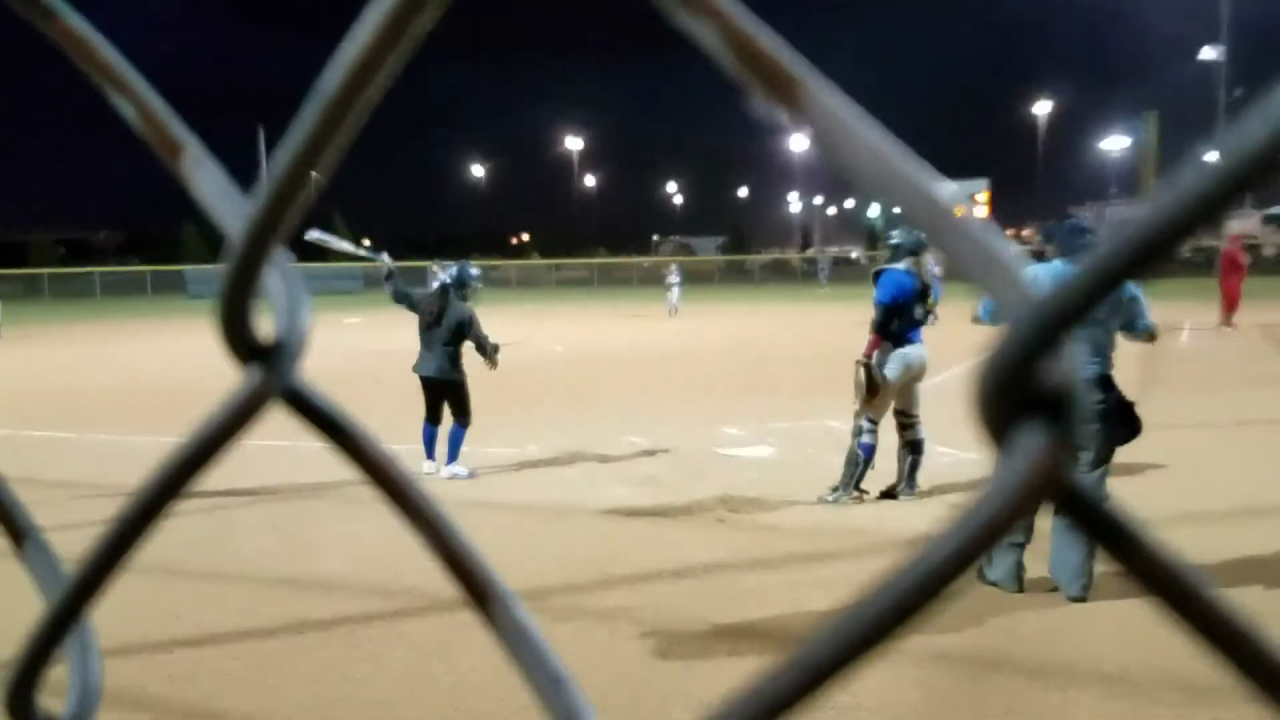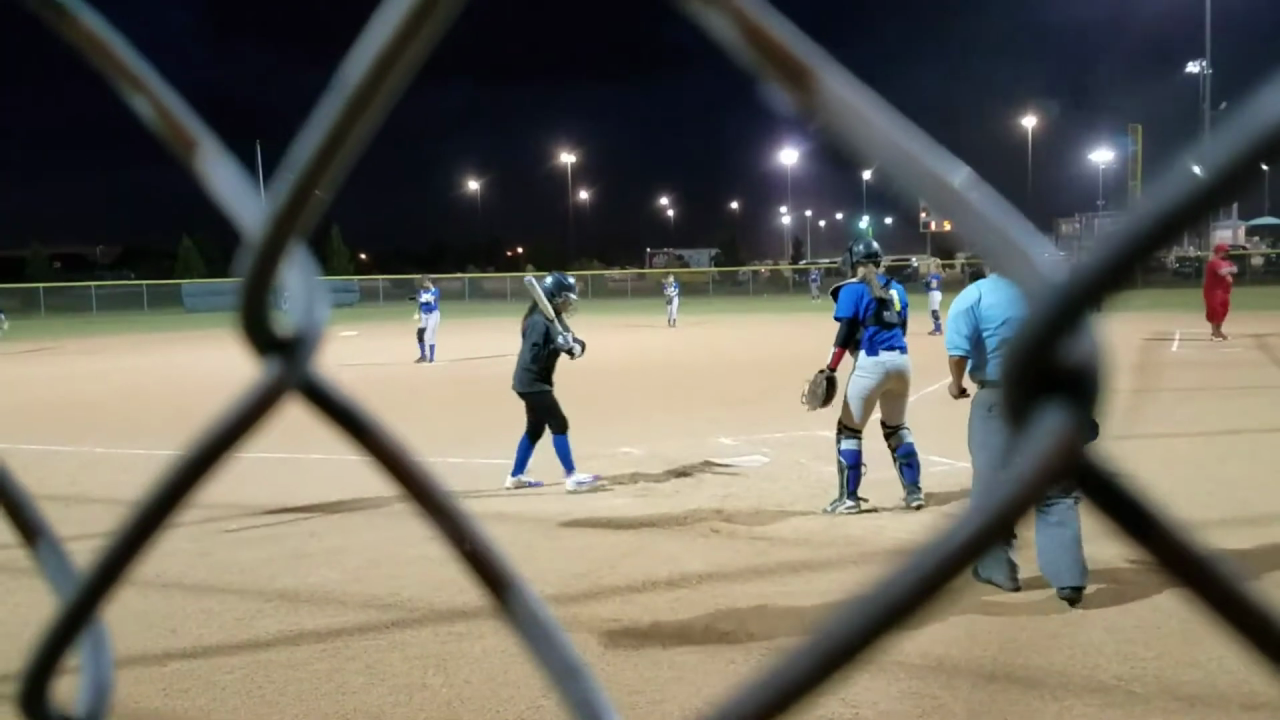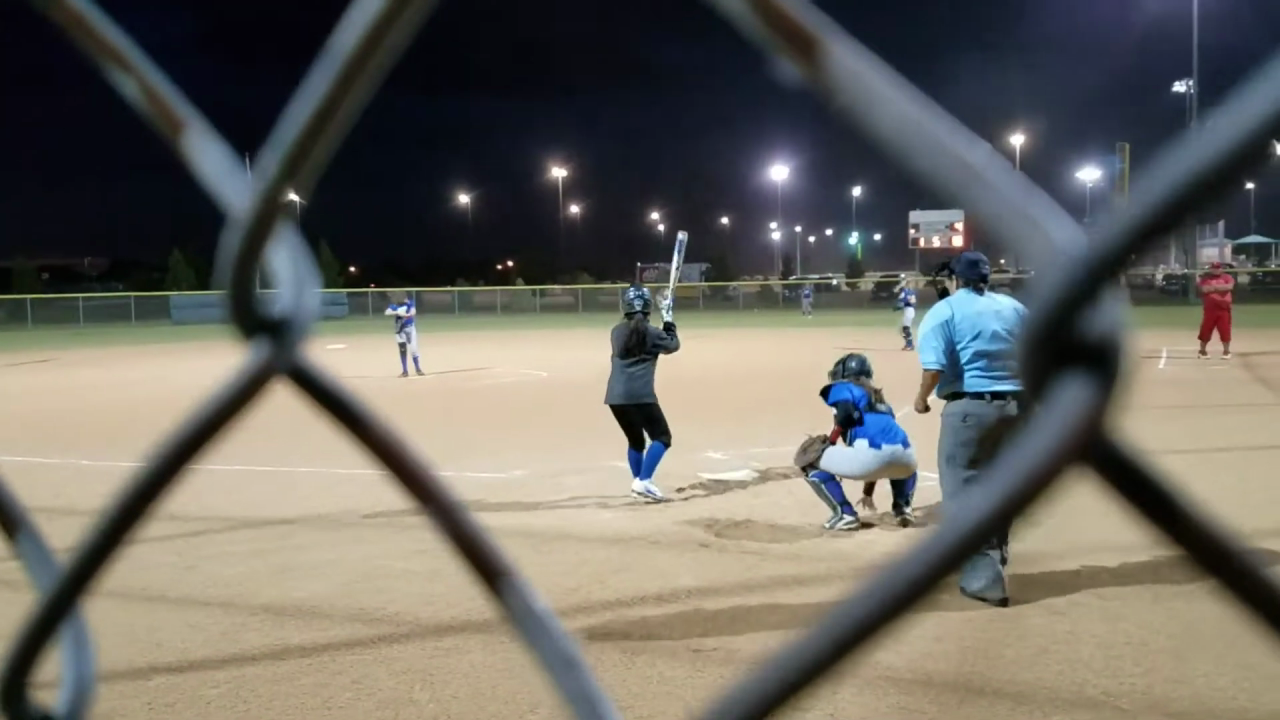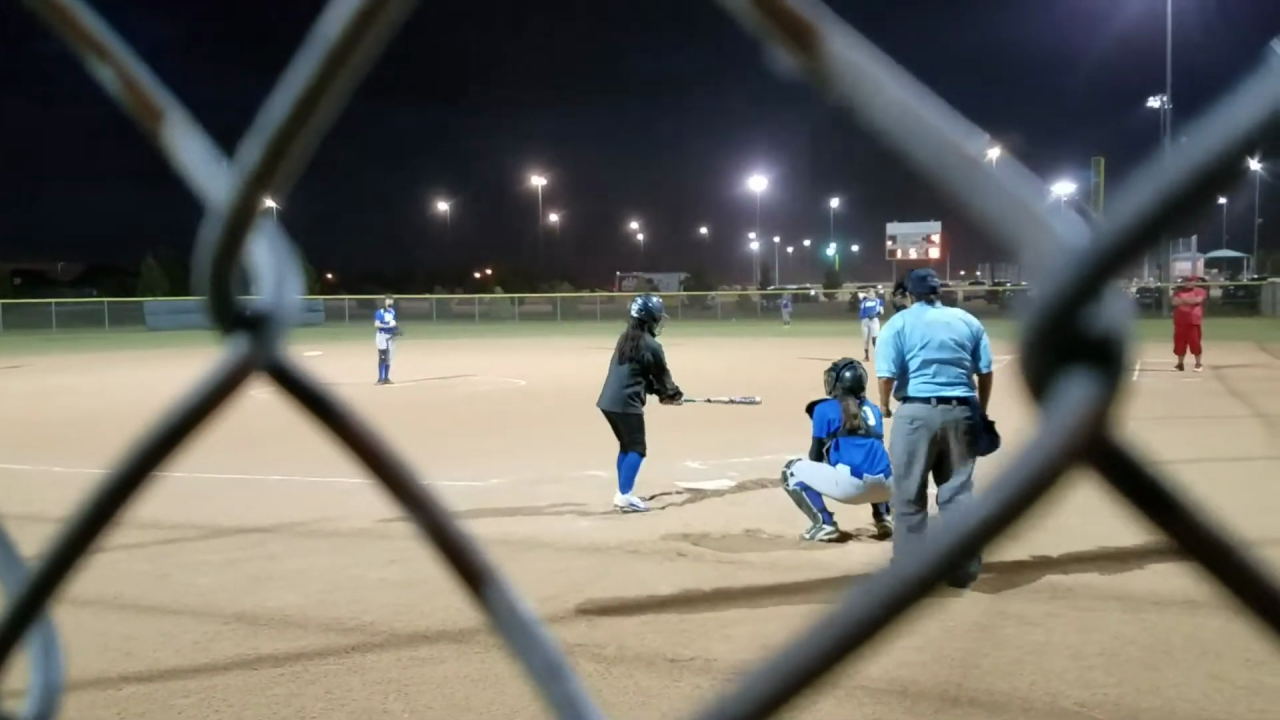
dt=1s
person 1, frame 1
left shoulder: (1028, 278)
right shoulder: (1116, 285)
left elbow: (981, 315)
right elbow: (1148, 334)
right hip: (1093, 398)
right knee: (1084, 492)
left ankle: (1003, 570)
right ankle: (1075, 580)
person 1, frame 2
left shoulder: (975, 295)
left elbow: (958, 350)
left wrist: (957, 382)
left hip: (997, 399)
left knee: (993, 484)
right knee: (1057, 490)
left ankle: (996, 566)
right ankle: (1069, 577)
person 1, frame 3
left shoulder: (944, 311)
right shoulder: (1015, 308)
left elbow: (934, 367)
left wrist: (922, 398)
right wrist: (1023, 397)
left hip: (968, 409)
right hip: (1013, 407)
left knee: (966, 492)
left ankle: (984, 579)
right ankle: (994, 565)
person 1, frame 4
left shoulder: (899, 323)
right shoulder: (968, 321)
left elbow: (887, 375)
right elbow: (985, 372)
left wrist: (884, 404)
right wrist: (981, 412)
left hip: (917, 412)
right hip: (961, 412)
left knee: (909, 493)
right knee: (958, 492)
right ankle: (962, 567)
person 2, frame 1
left shoulder: (893, 276)
right shoulder: (925, 281)
left elbow: (882, 321)
right elbow: (920, 316)
left wrist: (866, 356)
left hip: (894, 355)
right hip: (917, 353)
left knee: (867, 421)
right knee: (909, 420)
left ankle: (848, 488)
right ankle: (907, 484)
person 2, frame 2
left shoulder: (852, 289)
right shoulder: (896, 289)
left elbow: (846, 332)
right elbow: (901, 327)
left wrist: (830, 368)
left hip: (871, 363)
right hip: (901, 361)
left knee: (849, 430)
right knee: (897, 428)
left ankle: (849, 498)
right ankle: (913, 491)
person 2, frame 3
left shoulder: (841, 387)
right shoulder: (876, 395)
left elbow: (847, 412)
left wrist: (829, 441)
right wrist: (868, 492)
left hip: (872, 452)
right hip: (903, 456)
left knee: (808, 461)
left ankle: (845, 514)
right ankle: (903, 508)
person 2, frame 4
left shoulder: (824, 408)
right shoulder: (872, 409)
left elbow: (816, 455)
left hip: (851, 484)
right hip: (884, 486)
left knee: (792, 470)
left ankle: (824, 524)
right ankle: (882, 519)
person 3, frame 1
left shoulder: (428, 301)
right shoulder: (463, 312)
left elbow: (399, 294)
right elbow: (481, 342)
left wrist: (389, 269)
right wrist: (492, 353)
left hip: (426, 368)
right hip: (448, 371)
left knee: (432, 416)
right knee: (462, 417)
left ankle: (429, 461)
right ankle: (450, 465)
person 3, frame 2
left shoulder: (556, 320)
right shoulder: (538, 322)
left elbow: (573, 342)
right elbow: (533, 356)
left wrist: (576, 346)
right wrist: (557, 347)
left hip: (539, 382)
right hip: (531, 382)
left knee: (534, 429)
right knee: (559, 425)
left ankle: (516, 476)
right ankle: (571, 476)
person 3, frame 3
left shoulder: (617, 331)
right shoulder: (651, 333)
right elbow: (673, 345)
right wrist: (668, 322)
left hip: (616, 396)
right hip: (639, 396)
left knee: (636, 440)
right knee: (662, 437)
left ankle: (640, 485)
right ankle: (643, 481)
person 3, frame 4
left shoulder: (626, 338)
right shoulder: (651, 346)
right elbow: (661, 375)
left wrist: (660, 392)
right wrist: (673, 393)
left hip: (609, 400)
right hip: (626, 402)
left knee: (626, 446)
right knee: (637, 448)
left ankle: (624, 493)
right ankle: (625, 494)
